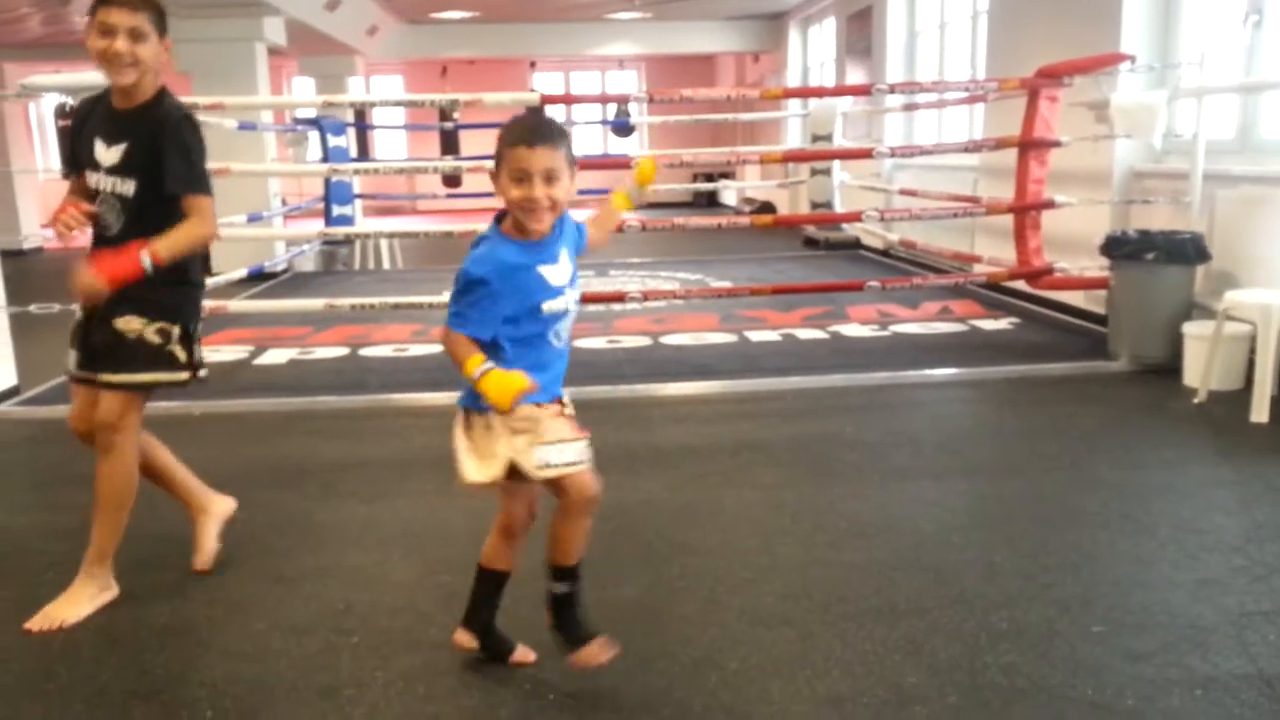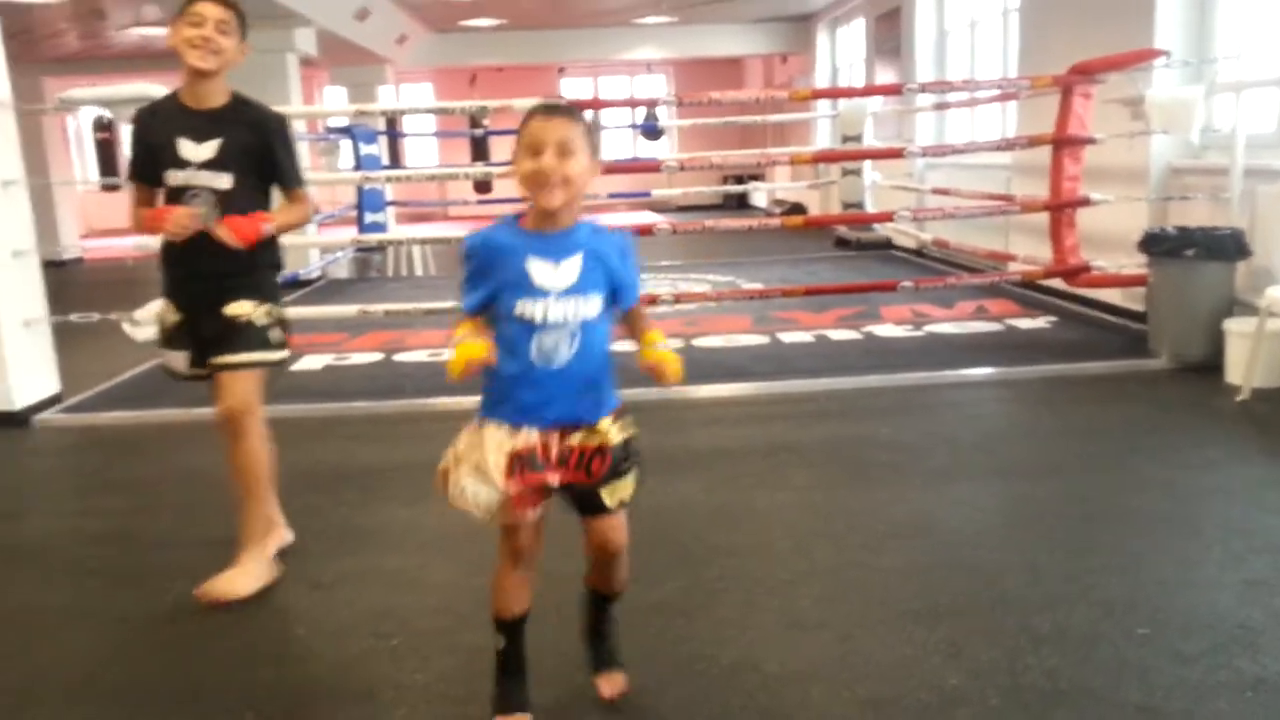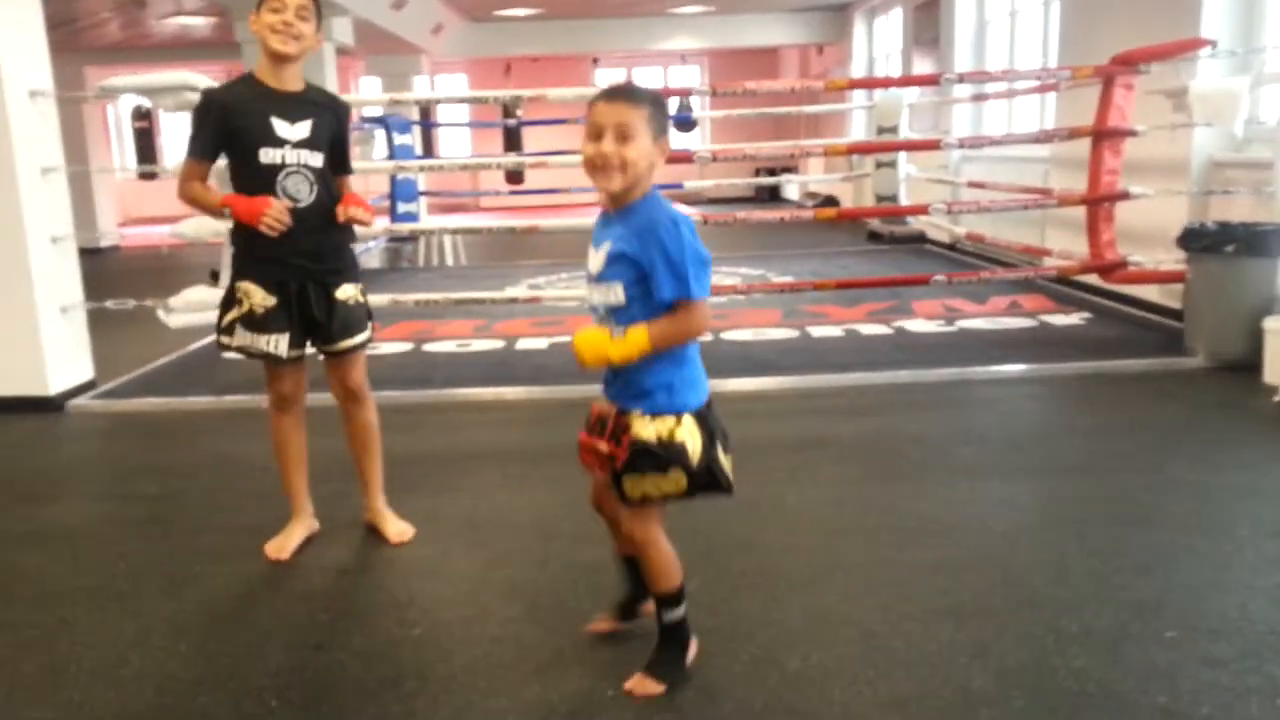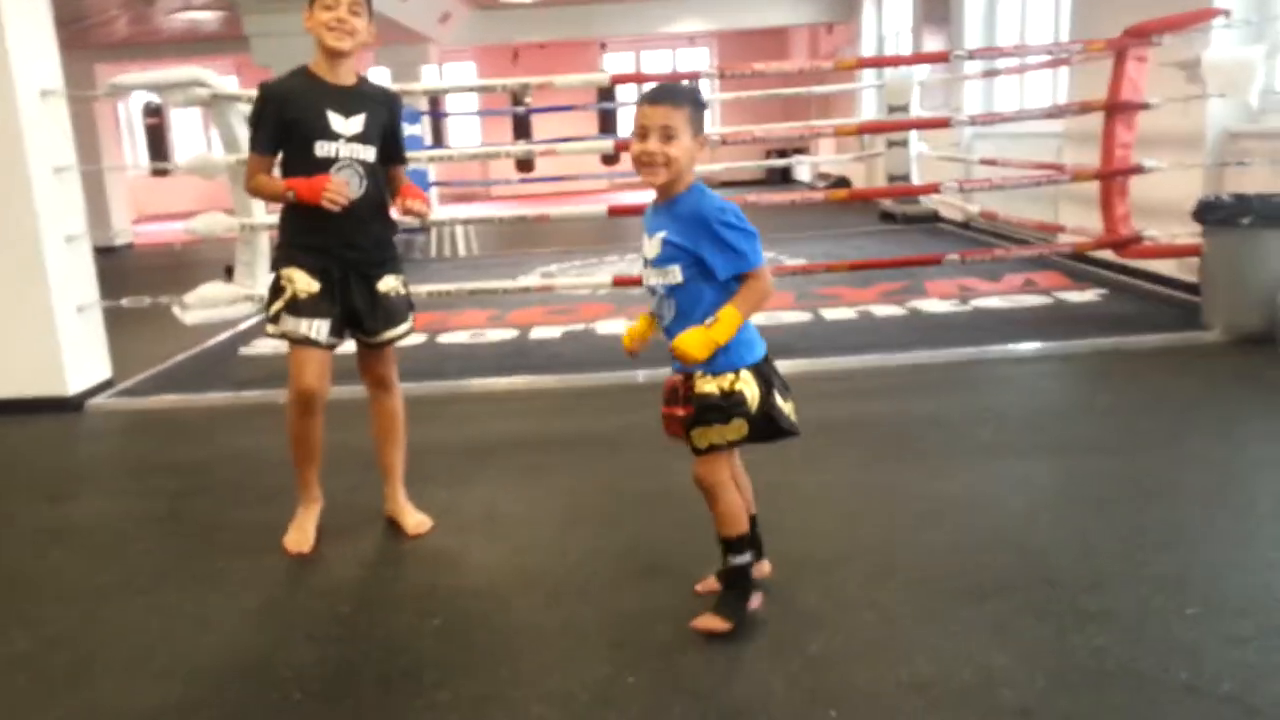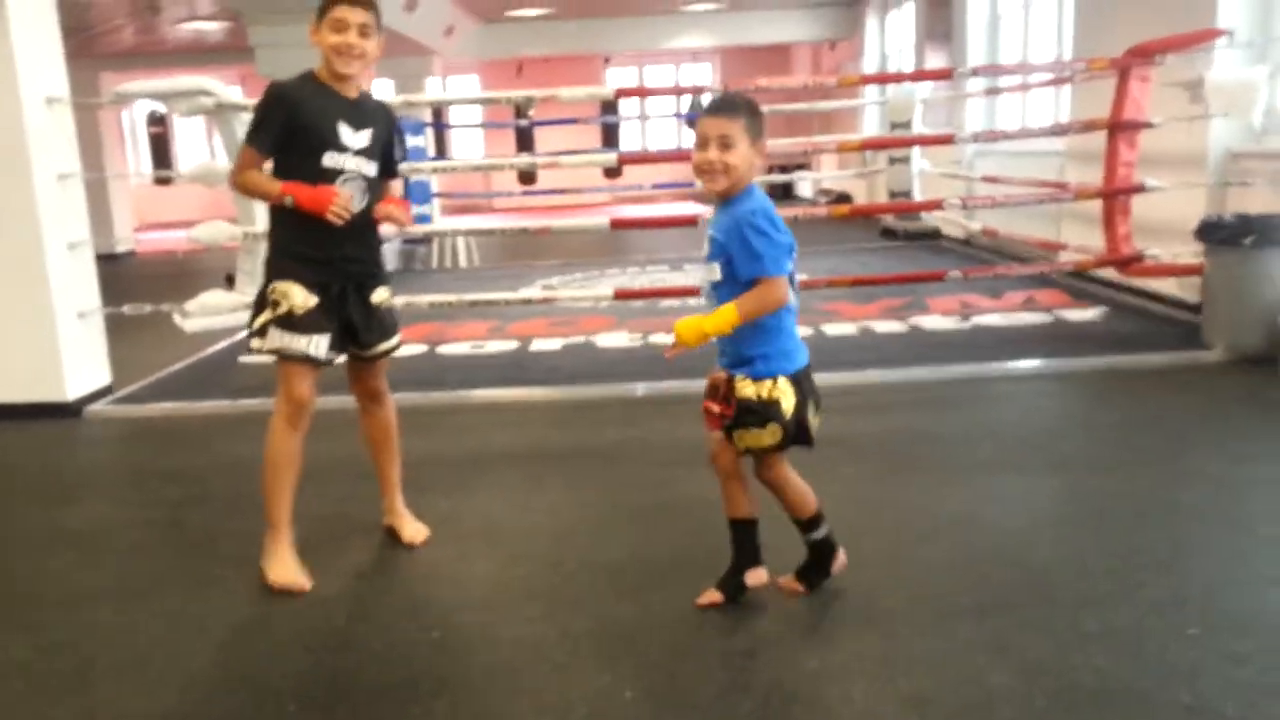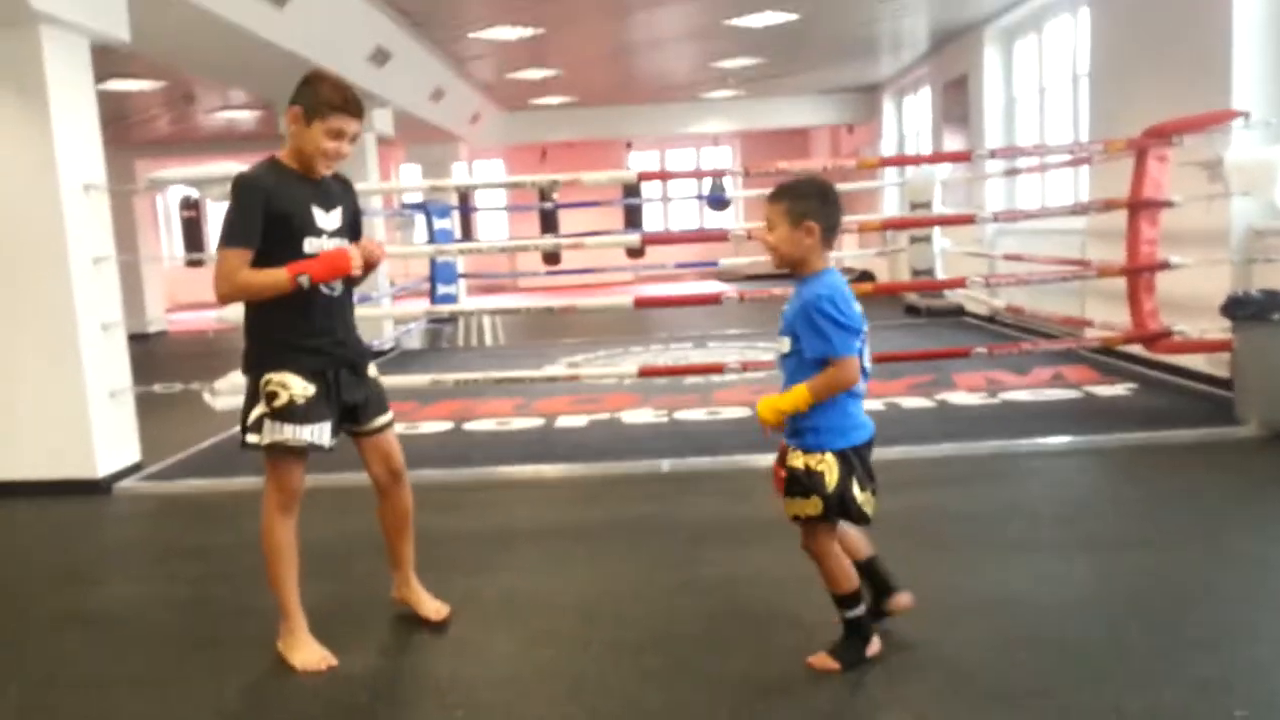
dt=0.4s
person 1, frame 1
left shoulder: (174, 123)
right shoulder: (86, 115)
left elbow: (201, 223)
left wrist: (127, 263)
right wrist: (68, 212)
left hip: (157, 293)
right hip: (106, 292)
left knee: (115, 423)
right knee: (88, 422)
left ankle: (96, 576)
right ankle: (206, 501)
person 1, frame 2
left shoulder: (260, 124)
right shoulder: (152, 121)
left elbow: (301, 205)
right elbow: (141, 207)
left wrist: (257, 225)
right wrist: (161, 220)
left hip: (245, 283)
right hip: (186, 287)
left knee: (239, 409)
right knee: (239, 411)
left ankle: (255, 552)
right ankle: (271, 524)
person 1, frame 3
left shoulder: (331, 109)
right shoulder: (224, 102)
right elbow: (189, 186)
left wrist: (355, 205)
right wrist: (243, 207)
left hip: (332, 265)
right hip: (265, 271)
left knee: (353, 387)
right knee: (285, 394)
left ankle: (376, 504)
right ankle: (301, 514)
person 1, frame 4
left shoulder: (383, 102)
right shoulder: (282, 94)
right elbow: (255, 180)
left wrist: (410, 195)
right wrist: (302, 189)
left hip: (374, 257)
right hip: (308, 259)
left knee: (383, 376)
right knee: (308, 388)
left ankle: (396, 495)
right ankle: (308, 499)
person 1, frame 5
left shoulder: (381, 116)
right shoulder: (288, 97)
right elbow: (243, 174)
left wrist: (395, 208)
right wrist: (304, 196)
left hip: (363, 270)
right hip: (300, 271)
left knee: (374, 389)
right knee: (295, 400)
left ankle: (394, 505)
right ankle: (277, 541)
person 1, frame 6
left shoulder: (341, 190)
right shoulder: (257, 187)
right elbow: (228, 284)
left wrist: (363, 261)
right wrist: (311, 269)
left hip: (345, 352)
right hip: (286, 362)
left knee: (390, 468)
right knee: (285, 488)
left ankle: (406, 581)
right ankle: (292, 628)
person 2, frame 1
left shoulder: (558, 225)
right shoulder: (489, 266)
left elbow: (587, 238)
right elbow: (456, 337)
left wrist: (630, 193)
right wrist: (485, 377)
left hip: (541, 400)
right hip: (508, 406)
left knee: (516, 513)
right knee: (582, 493)
left ankle: (478, 625)
right ankle: (565, 611)
person 2, frame 2
left shoulder: (610, 246)
right shoulder: (491, 245)
left elbow: (630, 312)
right elbow: (476, 316)
left wrist: (656, 349)
right wrist: (469, 346)
left hip: (592, 420)
right hip: (512, 424)
left knee: (609, 539)
right knee: (519, 544)
left ankle: (601, 631)
person 2, frame 3
left shoulder: (664, 226)
right shoulder: (606, 223)
left elbow: (693, 317)
left wrist: (614, 347)
right wrist: (594, 340)
left hip: (665, 402)
right hip: (624, 398)
left knee: (641, 523)
right knee: (606, 497)
left ankle: (675, 642)
right ankle: (638, 595)
person 2, frame 4
left shoulder: (710, 213)
right shoulder: (656, 213)
left elbow: (759, 282)
left wrist: (712, 334)
right wrist: (646, 325)
left hip: (727, 366)
right hip: (693, 368)
left knee: (710, 472)
right knee: (724, 461)
left ankle: (739, 589)
right ankle: (749, 557)
person 2, frame 5
left shoulder: (752, 218)
right shoulder: (726, 213)
left elbow: (774, 293)
left wrist: (706, 325)
right wrist: (716, 336)
left hip: (767, 369)
right hip: (739, 366)
left knee: (772, 468)
right knee: (723, 458)
left ankle: (824, 552)
right ankle: (745, 566)
person 2, frame 6
left shoulder: (817, 300)
right shoulder: (819, 289)
left elbow: (845, 373)
left wrist: (781, 405)
right wrist: (788, 407)
left hip: (826, 442)
right hip: (819, 437)
left knee: (817, 538)
right knee: (829, 525)
left ankle: (860, 636)
right ankle: (884, 593)
